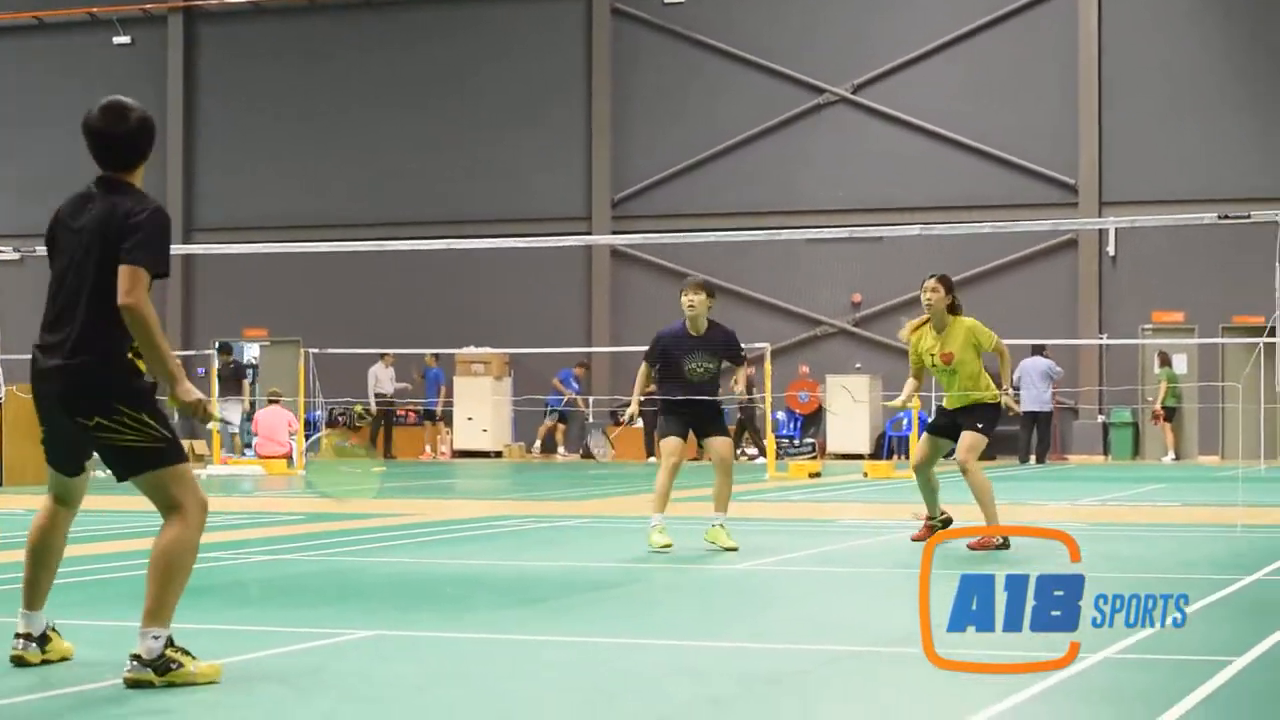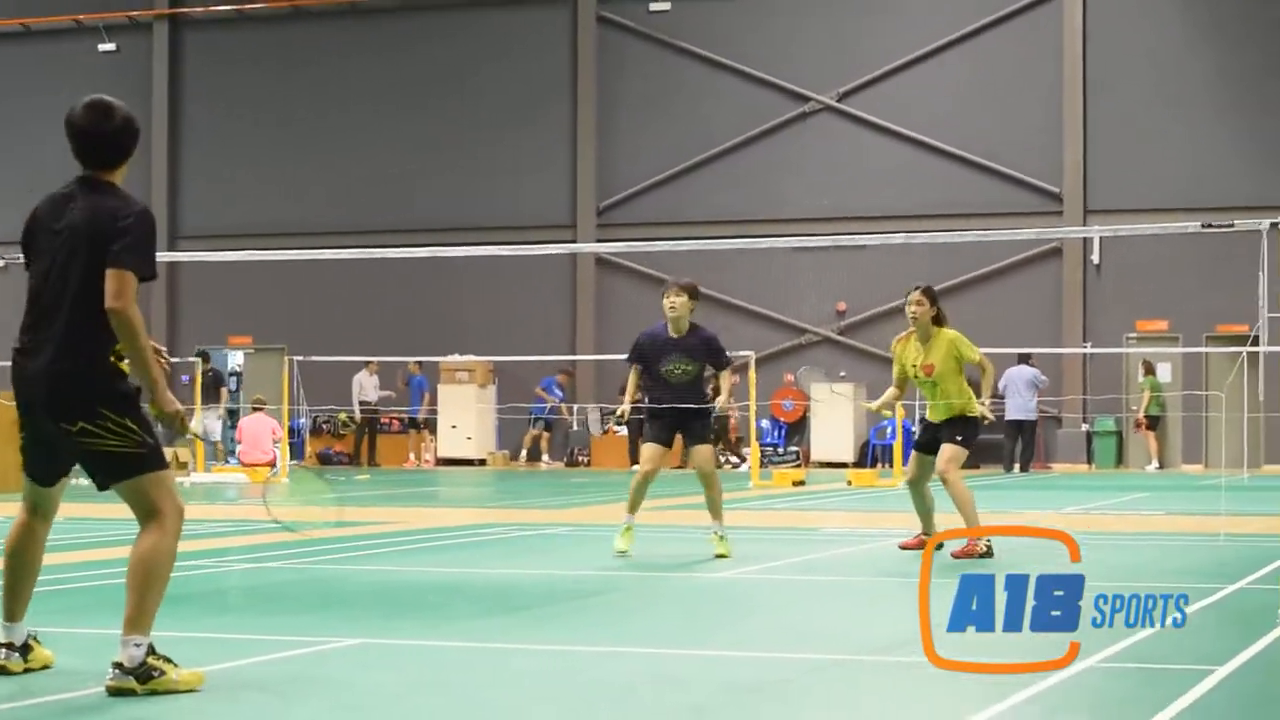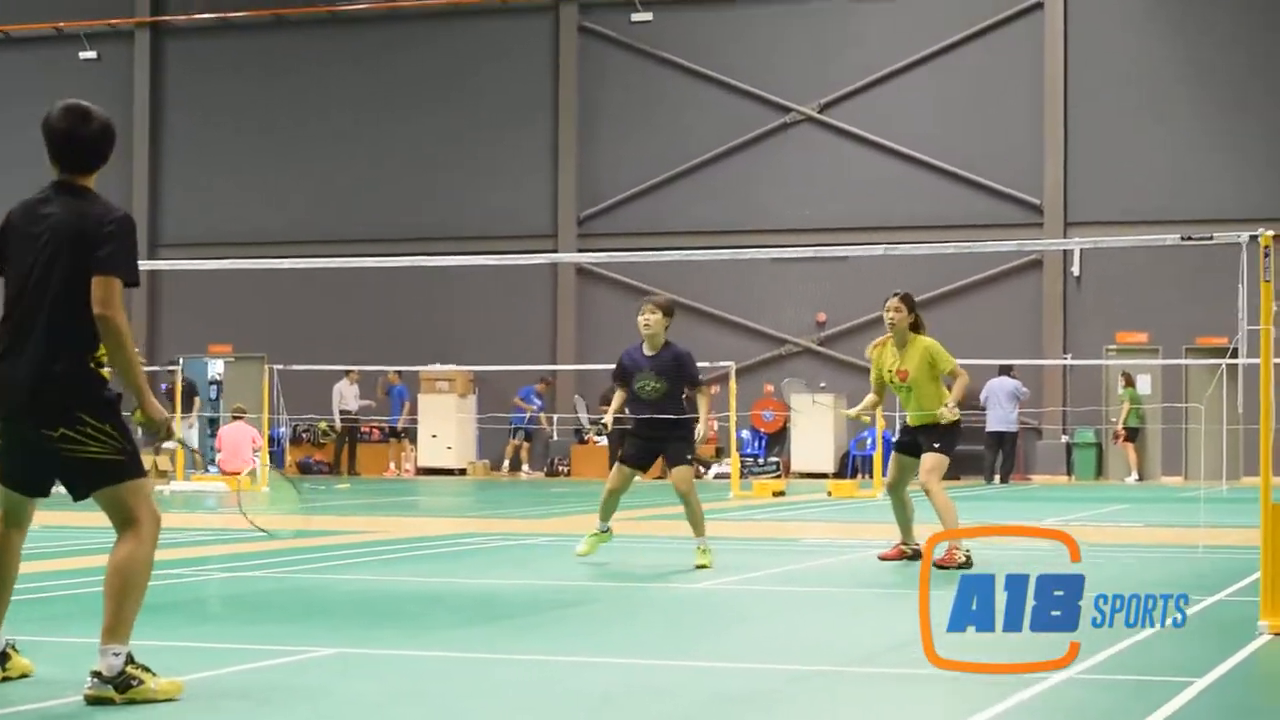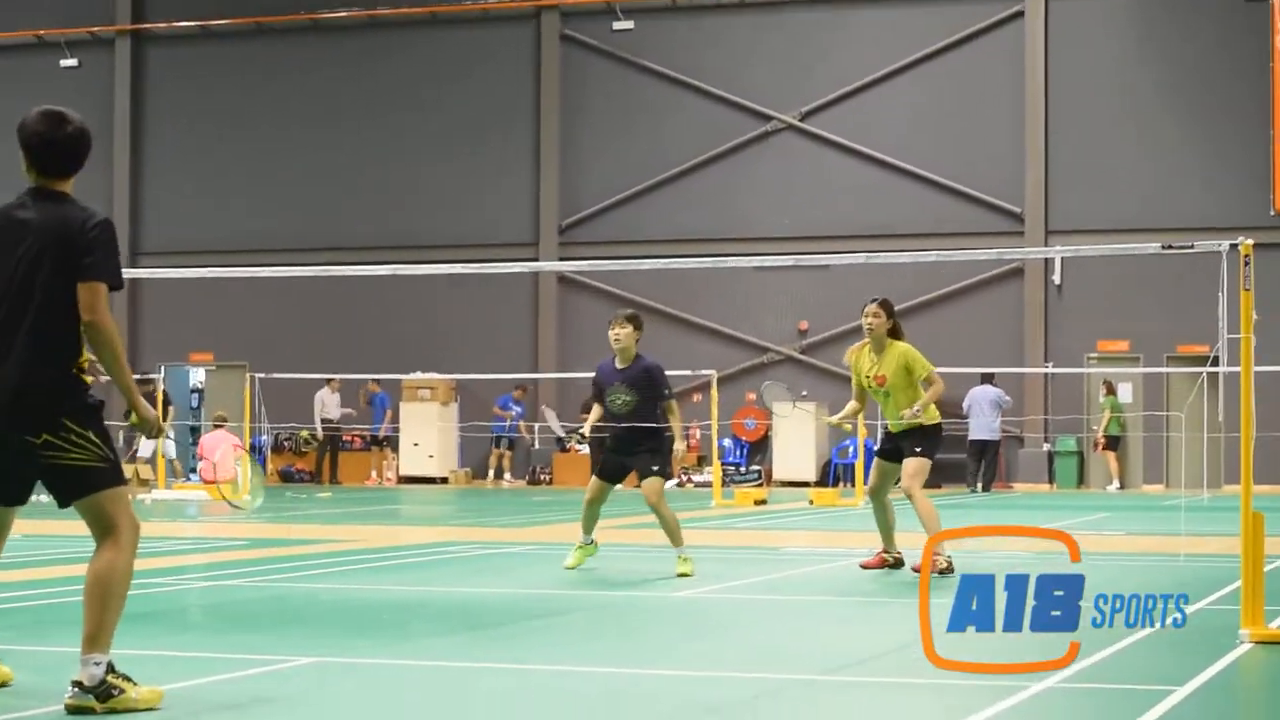
dt=0.1s
person 1, frame 1
left shoulder: (68, 210)
right shoulder: (144, 214)
right elbow: (130, 301)
left wrist: (145, 349)
right wrist: (177, 381)
left hip: (52, 377)
right hip: (106, 383)
left knee: (62, 498)
right knee: (186, 505)
left ankle: (31, 632)
right ankle: (151, 650)
person 1, frame 2
right shoulder: (129, 216)
right elbow: (118, 305)
left wrist: (135, 348)
right wrist: (158, 391)
right hip: (91, 387)
right knee: (163, 512)
right ankle: (133, 658)
person 1, frame 3
right shoulder: (108, 221)
right elbow: (105, 311)
right wrist: (144, 397)
right hip: (71, 393)
right knee: (139, 520)
right ankle: (111, 668)
person 1, frame 4
right shoulder: (89, 227)
right elbow: (93, 317)
right wrist: (135, 398)
right hip: (54, 400)
right knee: (118, 529)
right ankle: (93, 678)
person 2, frame 1
left shoulder: (969, 327)
right shoulder: (917, 336)
left elbow: (1002, 350)
right elbow: (915, 377)
left wrist: (1005, 391)
right wrist: (903, 398)
left hip: (983, 403)
right hip: (950, 407)
left knee: (965, 460)
right knee: (919, 464)
left ankle: (996, 533)
right ankle: (936, 516)
person 2, frame 2
left shoulder: (951, 339)
right shoulder: (903, 347)
left elbow: (987, 367)
right elbow: (897, 388)
left wrist: (983, 402)
right wrist: (879, 403)
left hip: (963, 417)
right hip: (934, 419)
left knee: (946, 471)
right knee: (914, 480)
left ankle: (979, 541)
right ankle: (929, 533)
person 2, frame 3
left shoulder: (927, 346)
right shoulder: (880, 351)
left elbow: (961, 376)
right elbow: (876, 394)
left wrist: (949, 406)
right wrist: (858, 410)
left hip: (940, 424)
right hip: (913, 424)
left knee: (928, 481)
right knee: (893, 485)
left ankle: (958, 551)
right ankle: (909, 544)
person 2, frame 4
left shoulder: (904, 352)
right shoulder: (859, 357)
left elbow: (937, 384)
right elbow: (858, 401)
left wrist: (916, 409)
right wrist: (840, 417)
left hip: (923, 427)
right hip: (895, 430)
left knee: (910, 485)
right knee: (875, 491)
left ankle: (940, 557)
right ankle: (890, 552)
person 3, frame 1
left shoulder: (723, 335)
right shoulder: (668, 336)
left elbow: (741, 363)
right elbow: (647, 367)
left wrist: (740, 384)
right wrist: (635, 401)
left hip: (708, 409)
right hip: (673, 410)
left knee: (724, 459)
right knee: (671, 462)
left ankle: (717, 527)
right ankle: (656, 527)
person 3, frame 2
left shoulder: (705, 338)
right shoulder: (649, 338)
left elbow: (725, 369)
right elbow: (637, 368)
left wrist: (724, 395)
right wrist: (627, 400)
left hip: (696, 414)
right hip: (659, 414)
left knee: (706, 470)
right knee: (646, 470)
left ankle: (719, 534)
right ankle: (627, 526)
person 3, frame 3
left shoulder: (679, 356)
right shoulder: (628, 357)
left elbow: (700, 390)
right elbow: (622, 388)
left wrist: (703, 421)
right wrist: (610, 412)
left hip: (676, 432)
right hip: (640, 433)
left knee: (684, 489)
right knee: (613, 487)
left ankle: (702, 546)
right ankle: (602, 531)
person 3, frame 4
left shoulder: (649, 369)
right shoulder: (603, 371)
left elbow: (669, 405)
left wrist: (678, 437)
right wrist: (588, 424)
left hip: (648, 445)
right hip: (615, 446)
left knee: (655, 500)
right knee: (592, 499)
left ankle: (683, 556)
right ankle: (586, 544)
